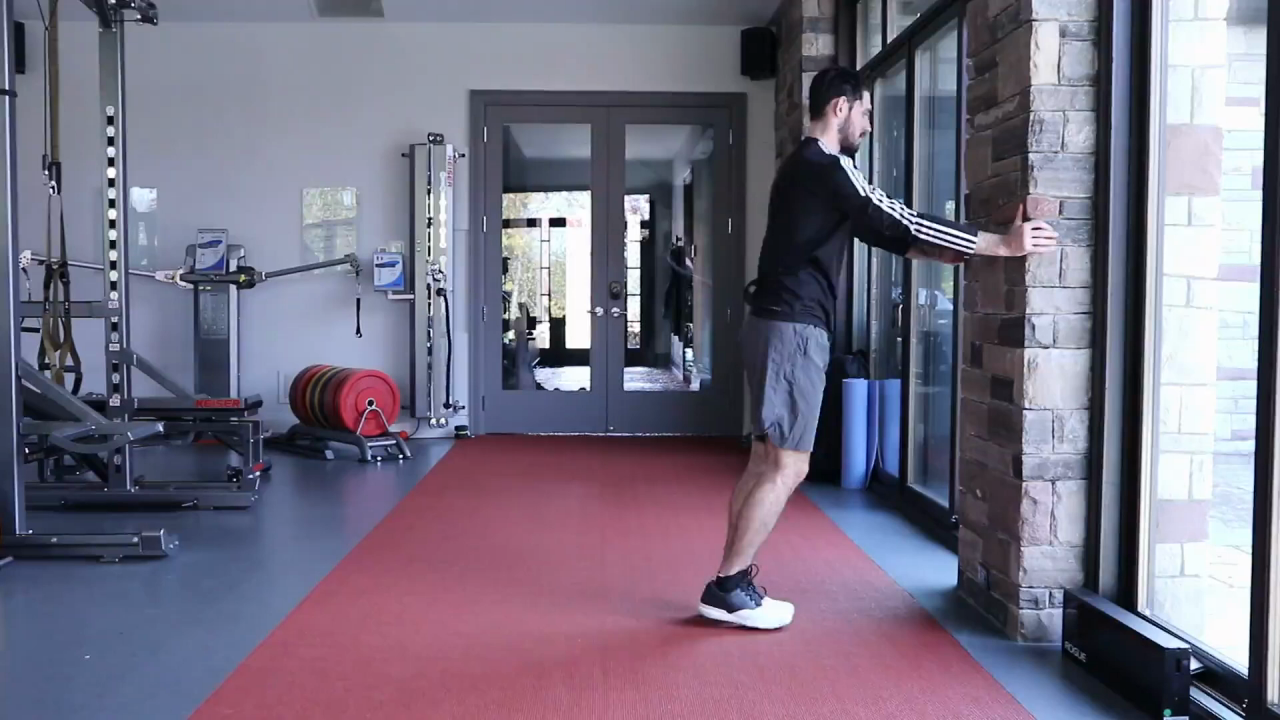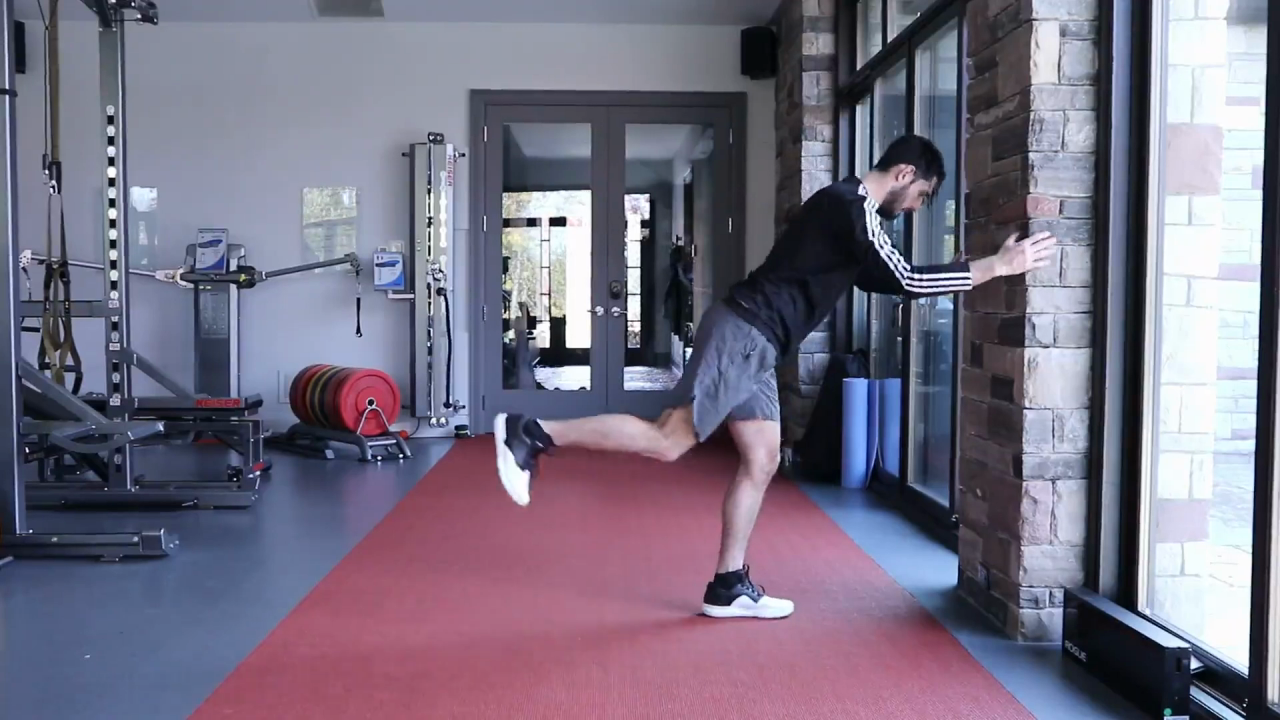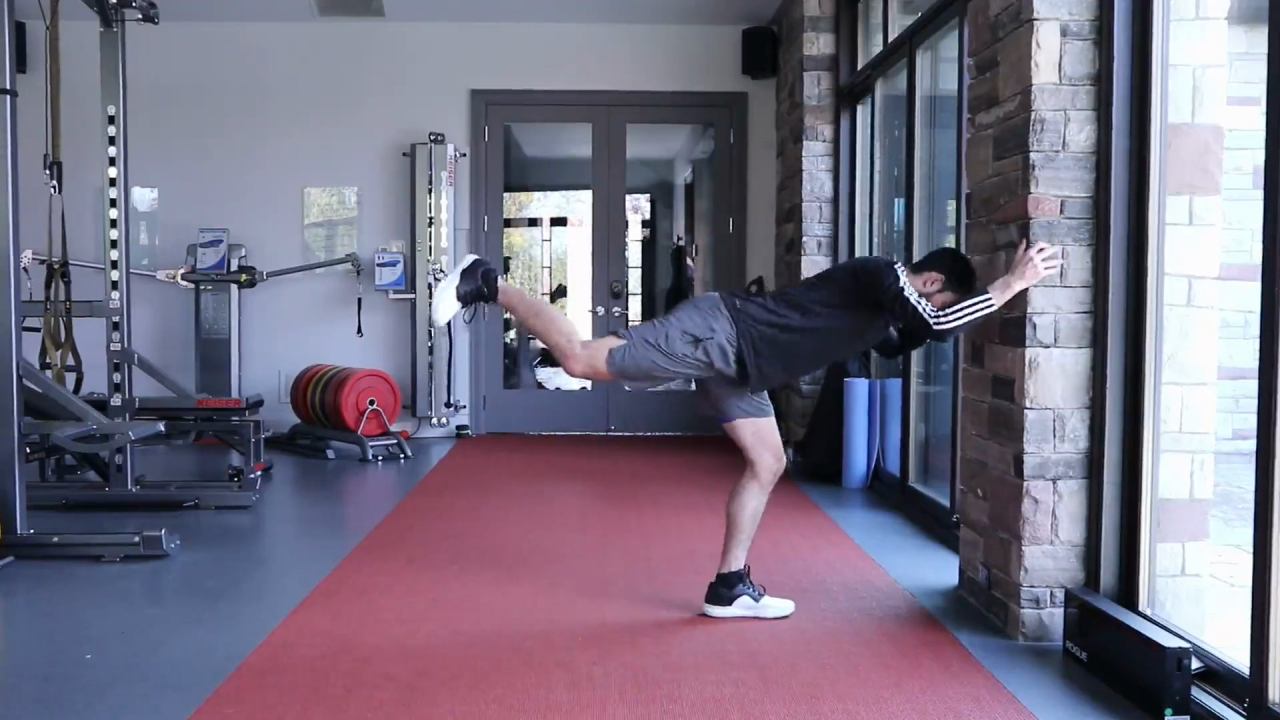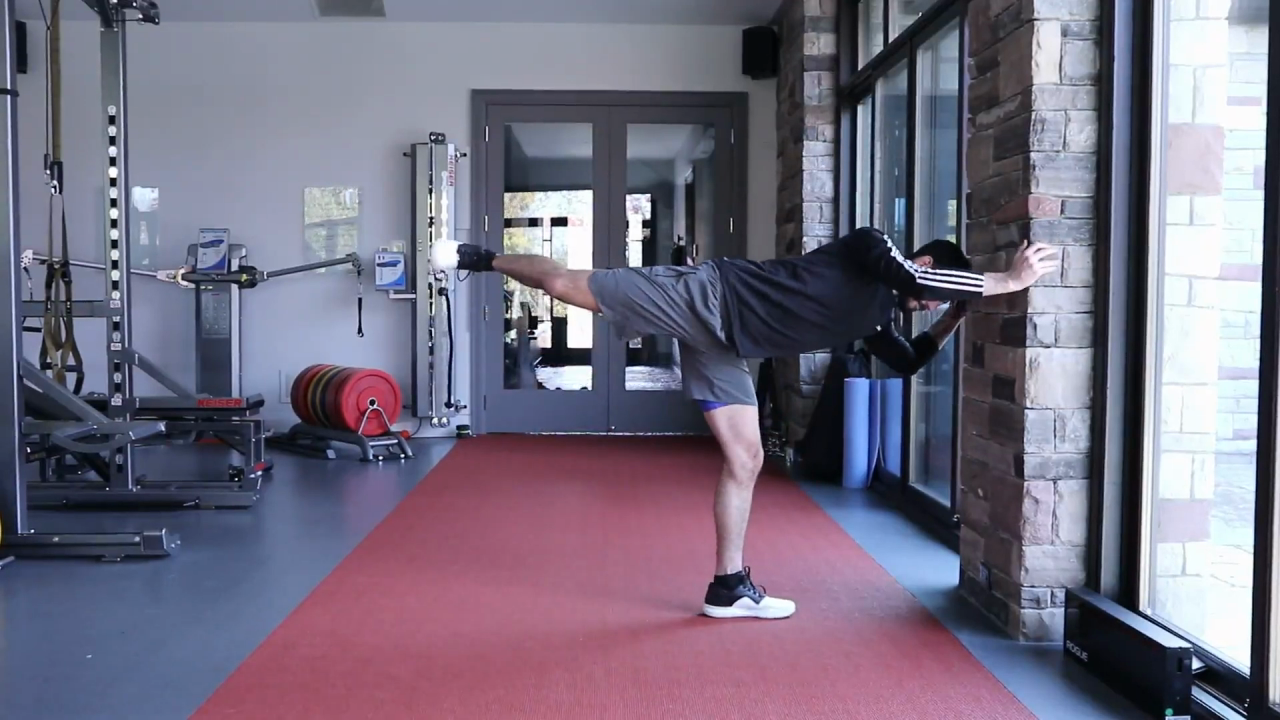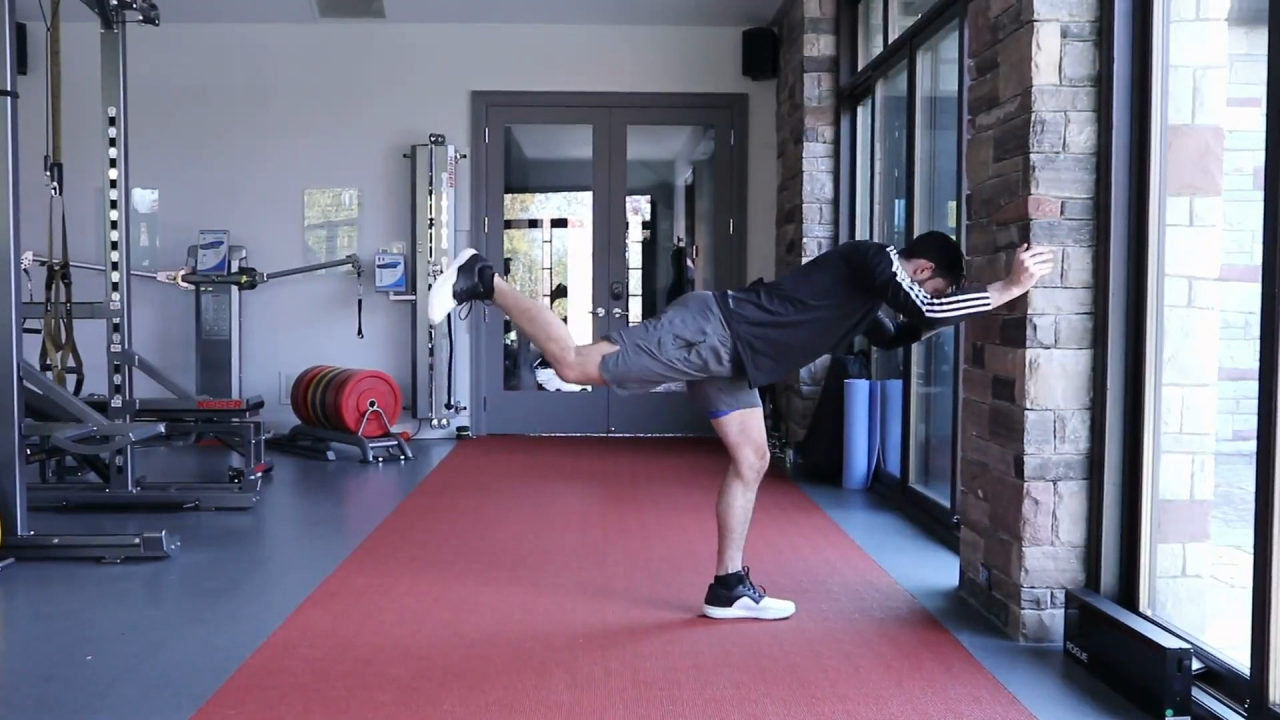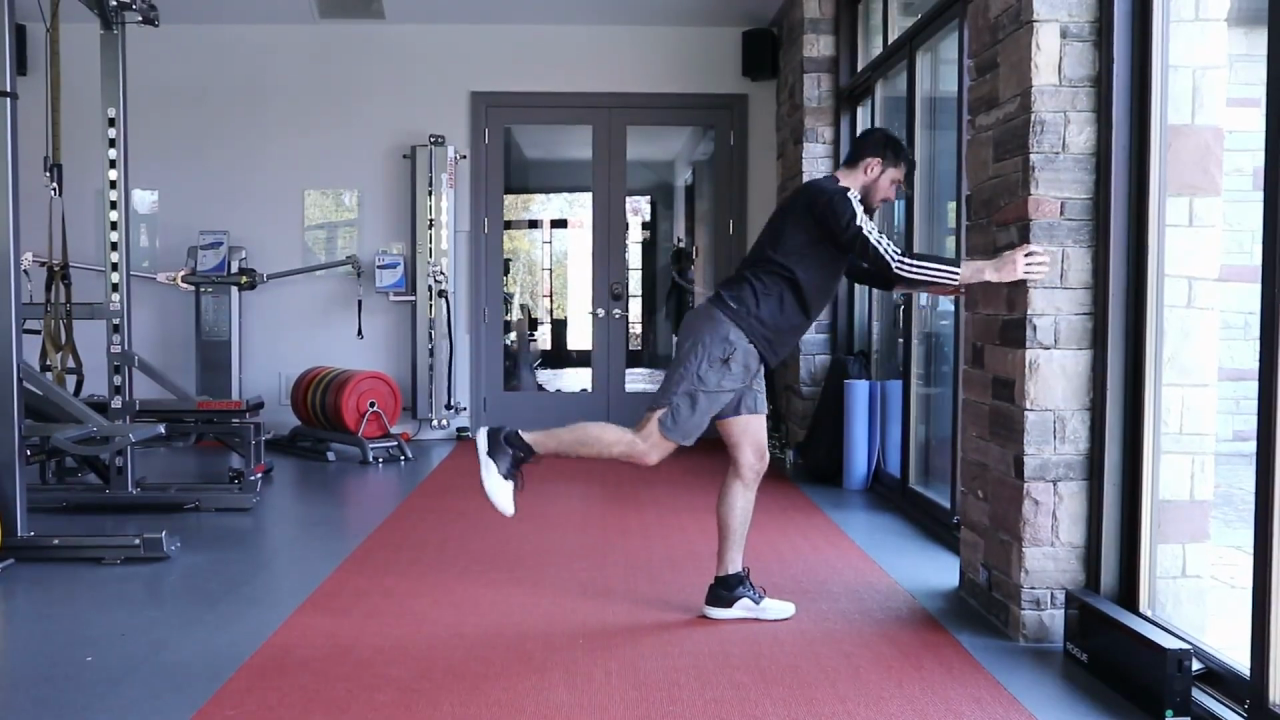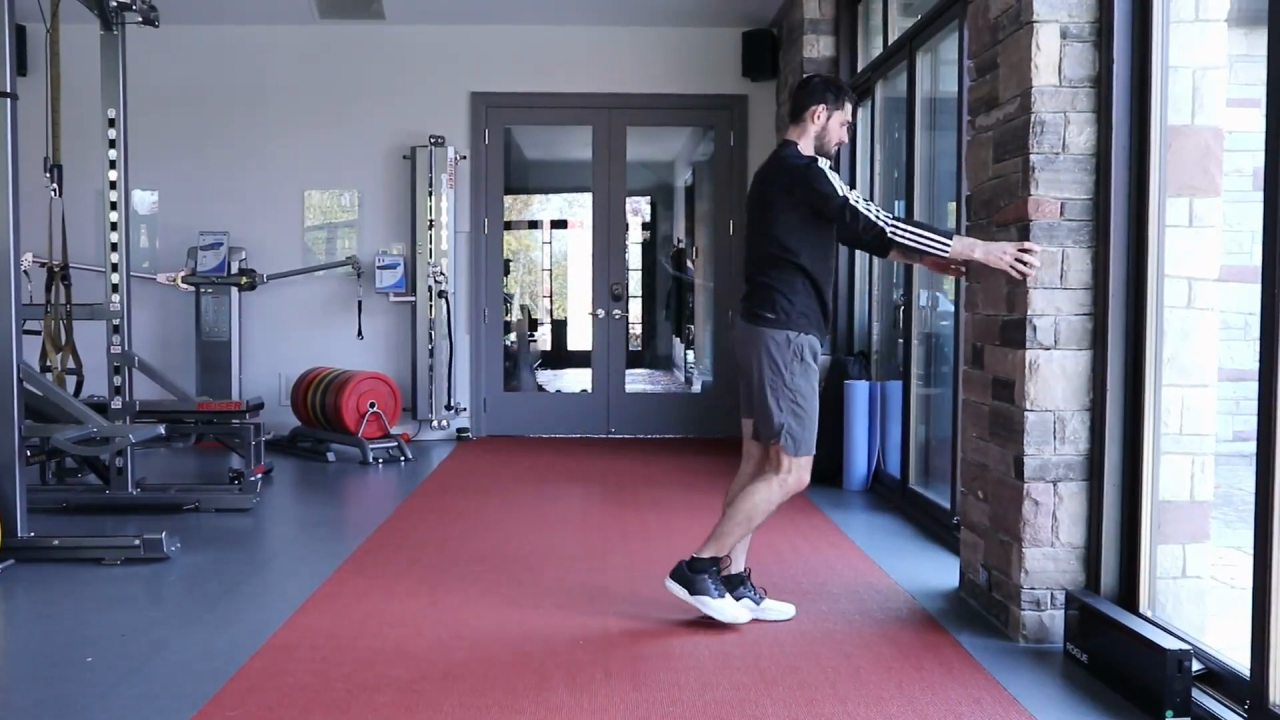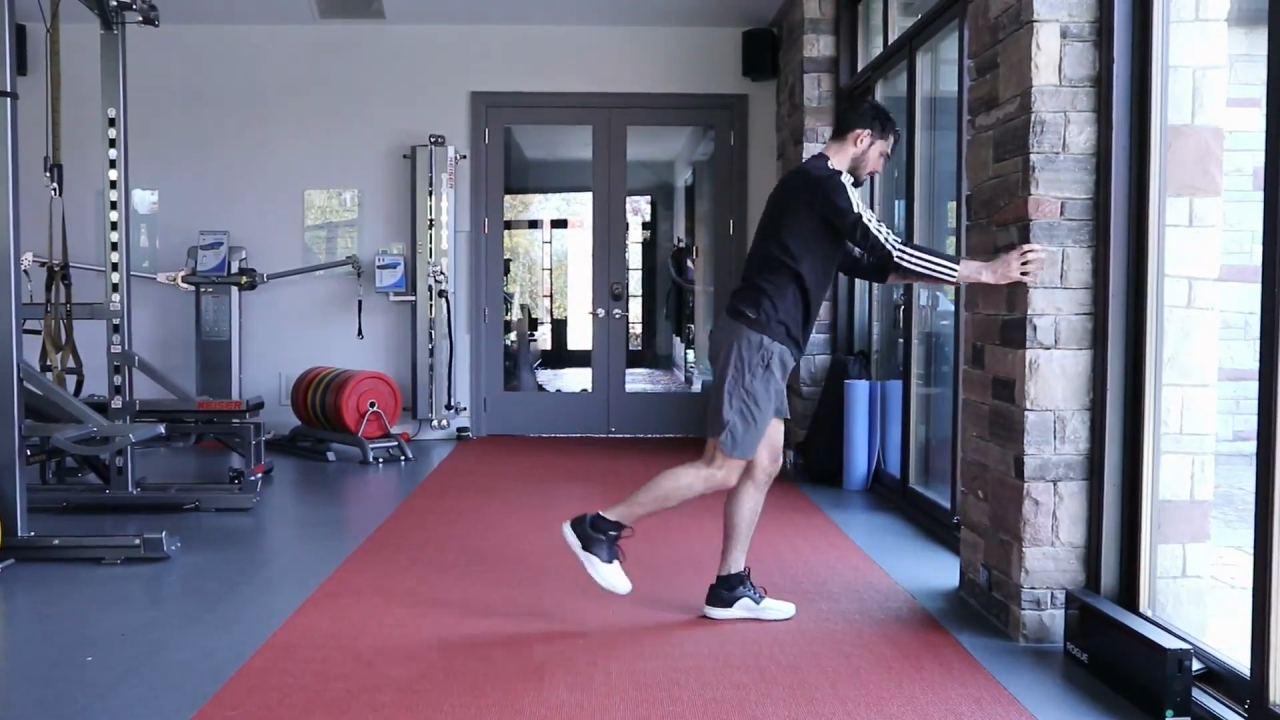
dt=0.7s
person 1, frame 1
left shoulder: (810, 167)
right shoulder: (825, 166)
left elbow: (887, 235)
right elbow: (904, 224)
left wrist: (962, 252)
right wrist: (1002, 244)
left hip: (783, 326)
right hip: (792, 329)
left knee: (767, 460)
right knee: (788, 466)
left ankle: (734, 583)
right ankle: (726, 587)
person 1, frame 2
left shoulder: (849, 207)
right shoulder: (851, 203)
left elbow: (882, 278)
right elbow: (905, 278)
left wrist: (978, 268)
right wrist: (999, 266)
left hip: (753, 340)
right hip: (742, 335)
left knee: (761, 462)
right knee: (668, 440)
left ankle: (729, 585)
right ankle: (532, 435)
person 1, frame 3
left shoulder: (884, 309)
right shoulder: (885, 274)
left elbow: (908, 338)
right elbow: (936, 324)
right wrist: (1014, 282)
left hip: (730, 361)
right hip: (711, 334)
left knee: (768, 463)
right knee: (580, 357)
left ankle: (729, 586)
right ankle: (488, 285)
person 1, frame 4
left shoulder: (875, 308)
right shoulder: (871, 246)
left elbow: (909, 359)
right elbow: (924, 279)
left wrist: (957, 317)
right wrist: (1008, 280)
left hip: (723, 344)
right hip: (704, 297)
left knee: (745, 462)
right knee: (565, 284)
left ankle: (728, 586)
right ankle: (483, 258)
person 1, frame 5
left shoulder: (868, 287)
right shoulder: (873, 258)
left elbow: (894, 334)
right elbow: (929, 315)
left wrist: (954, 306)
right wrist: (1008, 288)
left hip: (724, 355)
right hip: (707, 334)
left knee: (752, 460)
right knee: (579, 363)
left ankle: (729, 587)
right ankle: (483, 281)
person 1, frame 6
left shoulder: (830, 206)
right shoulder: (833, 198)
left elbow: (870, 271)
right elbow: (894, 264)
left wrist: (950, 278)
right wrist: (990, 270)
left hip: (741, 344)
right hip: (727, 337)
left knee: (751, 462)
right knee: (645, 447)
left ankle: (730, 588)
right ankle: (516, 446)
person 1, frame 7
left shoulder: (783, 170)
right shoulder: (804, 171)
left elbow: (856, 230)
right elbow: (877, 225)
left wrist: (923, 259)
right wrist: (978, 250)
left hip: (770, 330)
right hip: (784, 334)
left knee: (760, 464)
right knee: (789, 473)
left ankle: (733, 583)
right ankle: (698, 569)
person 1, frame 8
left shoulder: (812, 180)
right shoulder: (828, 183)
left elbow: (856, 259)
right elbow: (889, 250)
left wrist: (922, 275)
right wrist: (985, 271)
left hip: (763, 338)
right hip: (758, 338)
left knee: (764, 462)
right knee: (723, 469)
left ankle: (731, 587)
right ankle: (599, 526)
